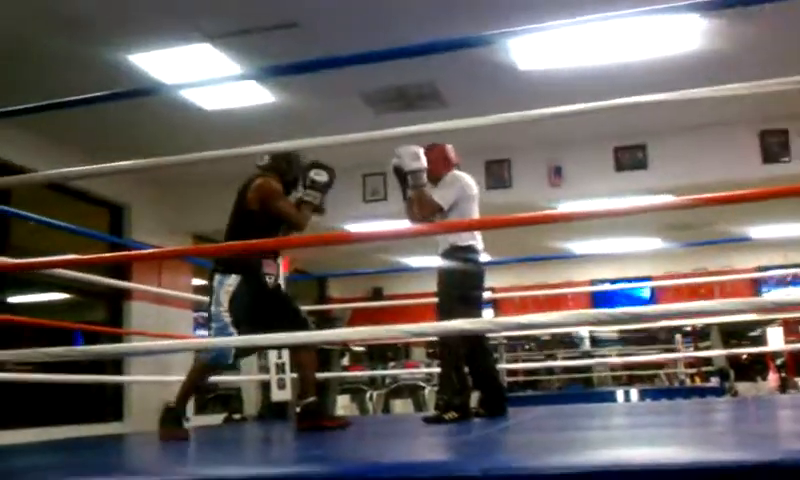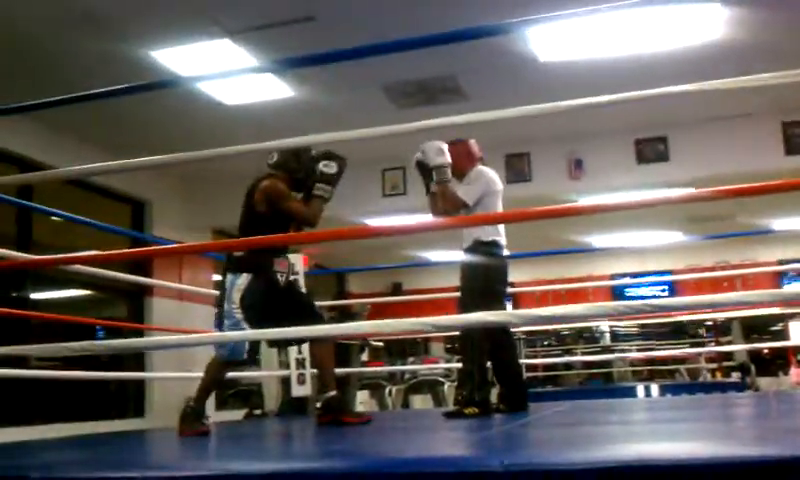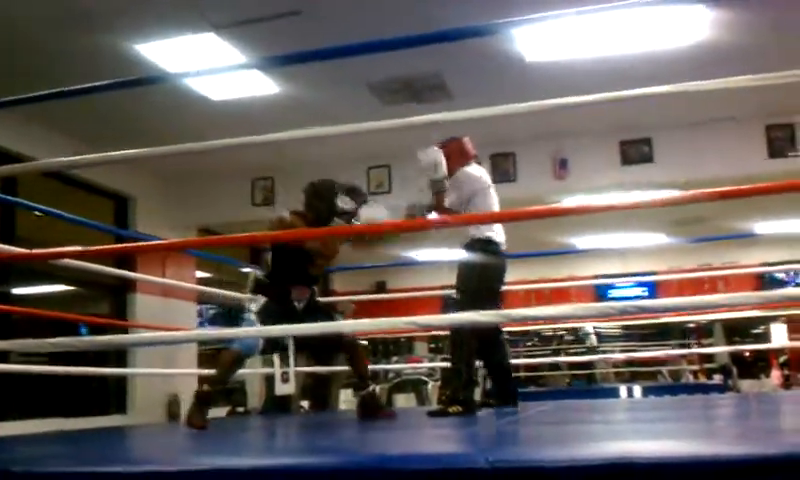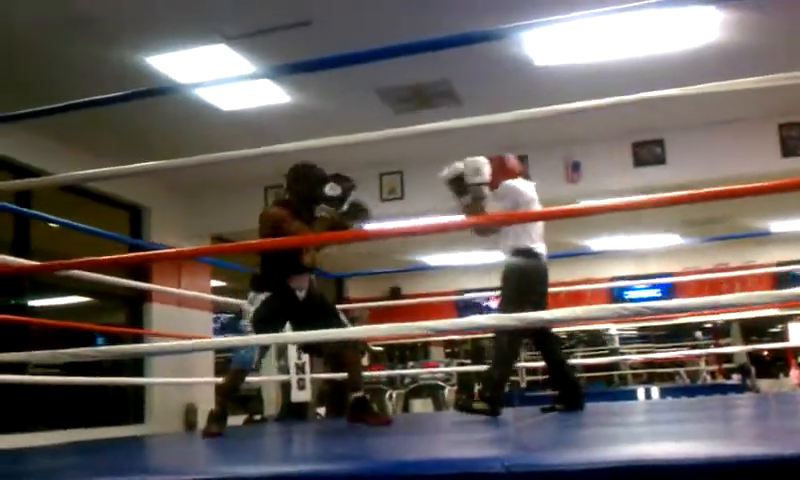
dt=0.4s
person 1, frame 1
left shoulder: (269, 192)
right shoulder: (265, 185)
left elbow: (284, 229)
right elbow: (298, 223)
left wrist: (308, 200)
right wrist: (315, 190)
left hip: (262, 277)
right hip: (236, 277)
left knee: (303, 334)
right knee: (221, 348)
left ankle: (309, 410)
right ankle: (173, 414)
person 1, frame 2
left shoulder: (280, 191)
right shoulder: (271, 186)
left elbow: (293, 227)
right elbow: (310, 219)
left wrist: (312, 191)
right wrist: (325, 183)
left hip: (274, 275)
right hip: (249, 276)
left knee: (319, 328)
right knee: (234, 346)
left ankle: (331, 404)
right ankle: (193, 412)
person 1, frame 3
left shoulder: (324, 227)
right shoulder: (289, 222)
right elbow: (326, 251)
right wrist: (343, 217)
left hip: (305, 300)
right hip: (273, 298)
left knee: (349, 340)
right knee: (246, 345)
left ankle: (368, 401)
right ankle: (203, 400)
person 1, frame 4
left shoulder: (307, 210)
right shoulder: (276, 214)
left elbow: (326, 233)
left wrist: (348, 215)
right wrist: (330, 203)
left hip: (303, 289)
right hip: (272, 292)
left knee: (348, 339)
right knee: (247, 356)
left ankle: (358, 404)
right ankle: (218, 414)
person 2, frame 1
left shoulder: (457, 179)
right shoulder: (448, 186)
left elbow: (425, 213)
right elbow: (417, 219)
left wrist: (416, 176)
right wrist: (407, 185)
left hip: (460, 261)
right hip: (464, 263)
left knee: (453, 332)
right knee: (470, 333)
left ankle: (454, 403)
right ankle: (492, 400)
person 2, frame 2
left shoulder: (481, 174)
right shoulder: (470, 181)
left elbow: (448, 209)
right elbow: (439, 212)
left wrist: (441, 170)
right wrist: (429, 178)
left hip: (484, 257)
right hip: (487, 259)
left knee: (474, 327)
right knee: (494, 328)
left ankle: (475, 398)
right ankle: (513, 395)
person 2, frame 3
left shoulder: (467, 175)
right shoulder: (475, 177)
left elbow: (445, 215)
right elbow: (448, 213)
left wrist: (437, 178)
left hip: (481, 253)
right hip: (490, 255)
left knee: (465, 325)
right knee: (485, 326)
left ankle: (460, 398)
right ankle: (505, 391)
person 2, frame 4
left shoulder: (510, 187)
right shoulder: (524, 188)
left elbow: (483, 226)
right elbow: (486, 227)
left wrist: (477, 187)
right wrist: (462, 192)
left hip: (522, 265)
right hip: (534, 265)
left knee: (508, 330)
right knee: (540, 331)
left ankle: (489, 397)
right ankle: (570, 394)
